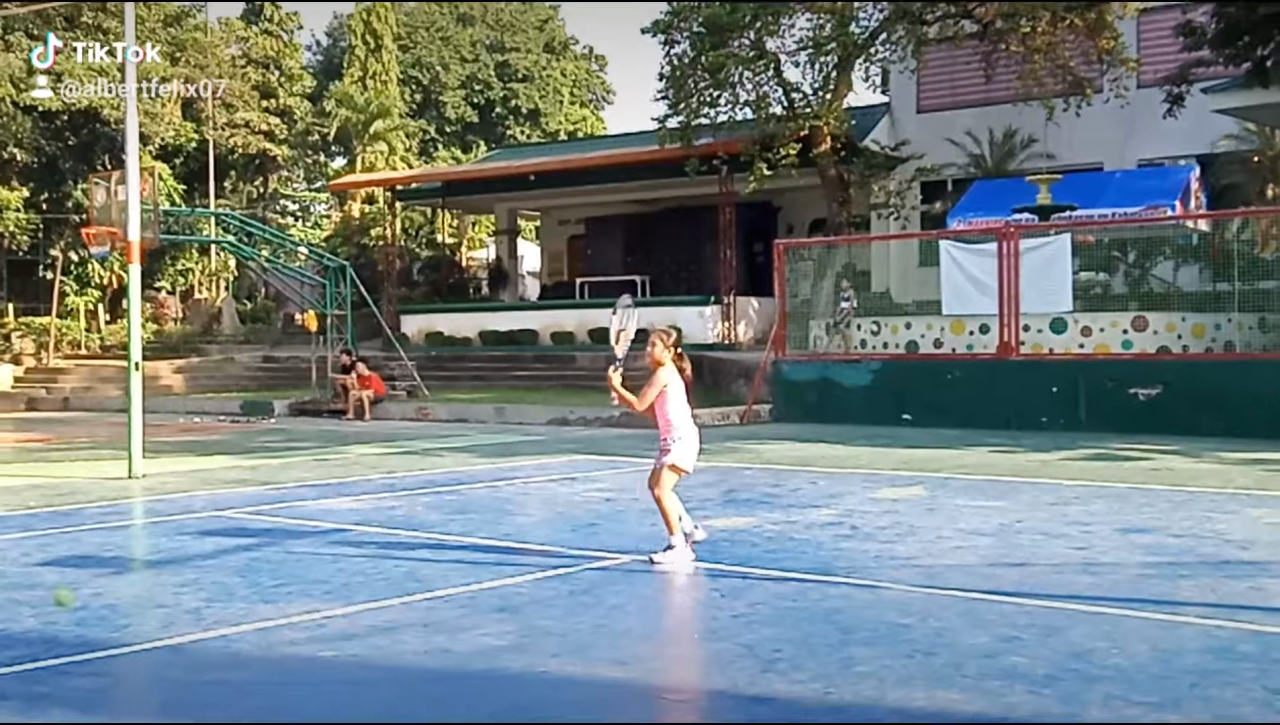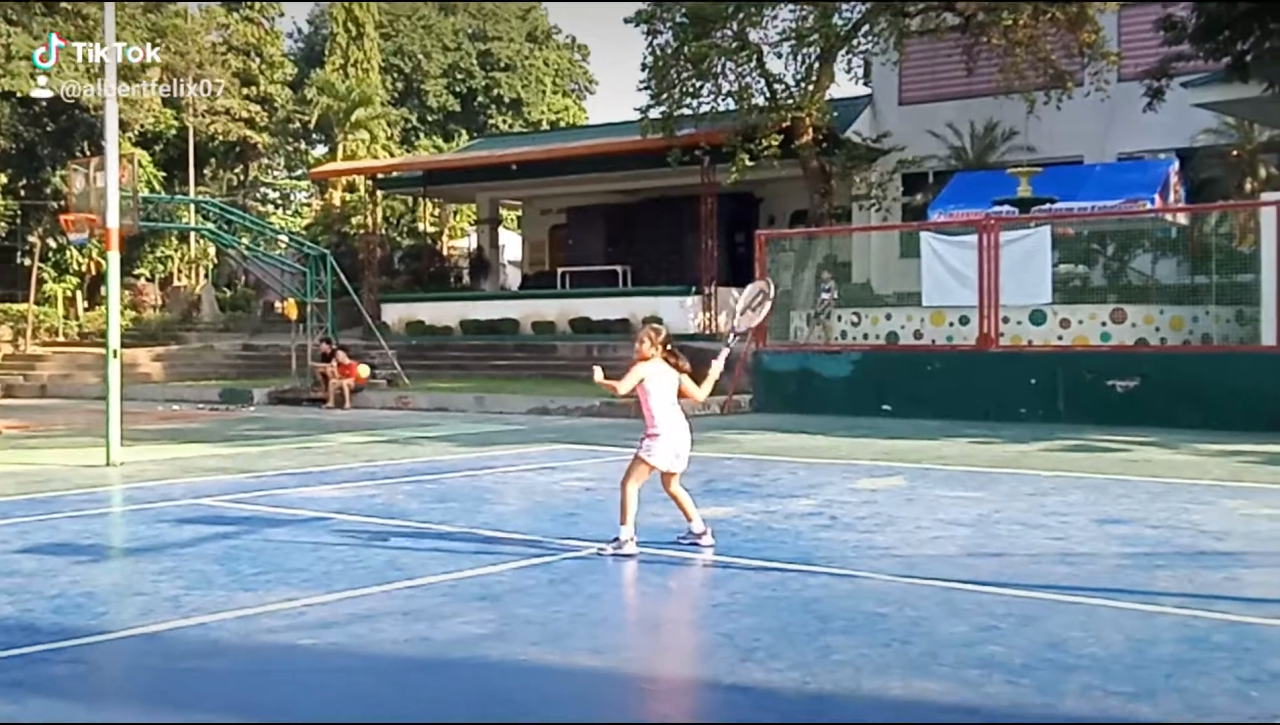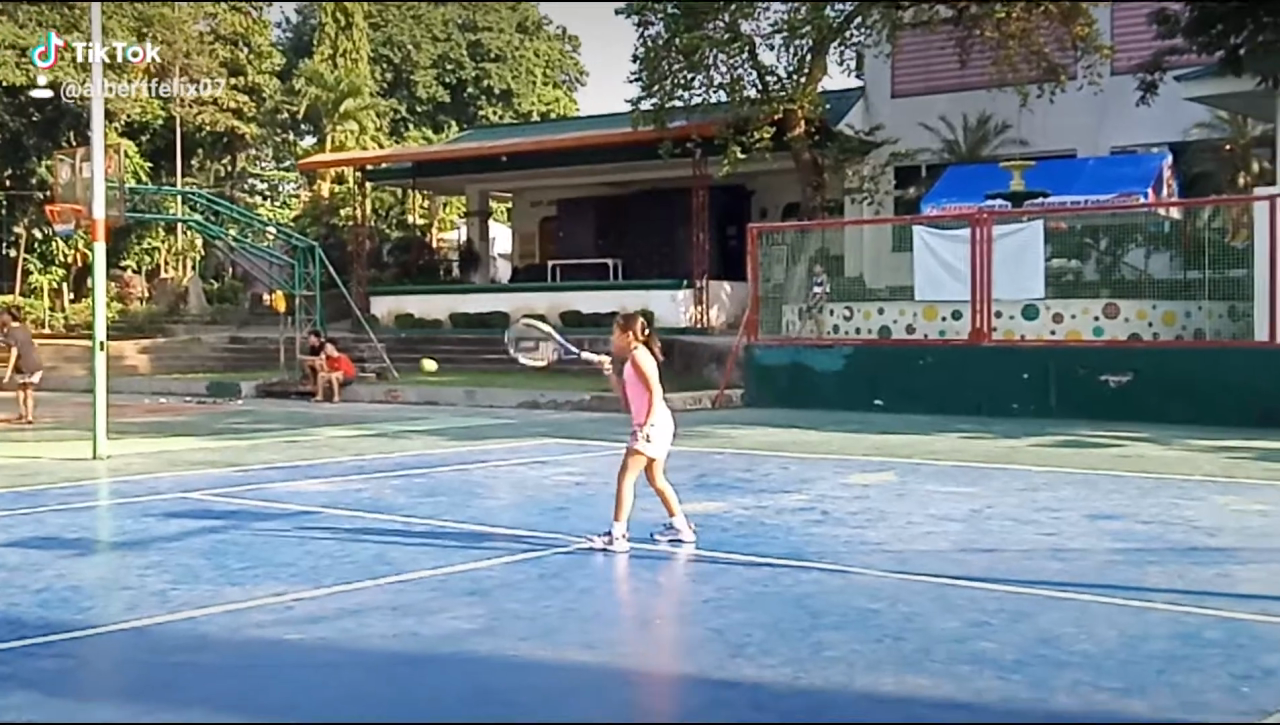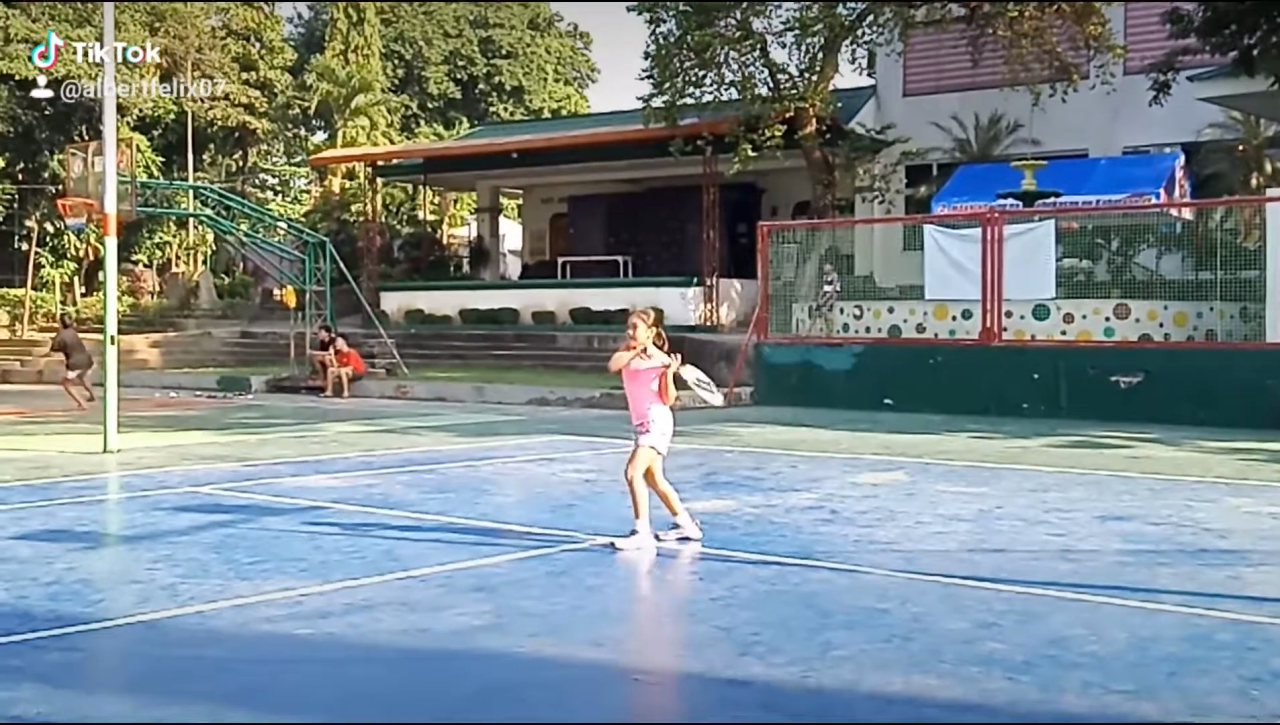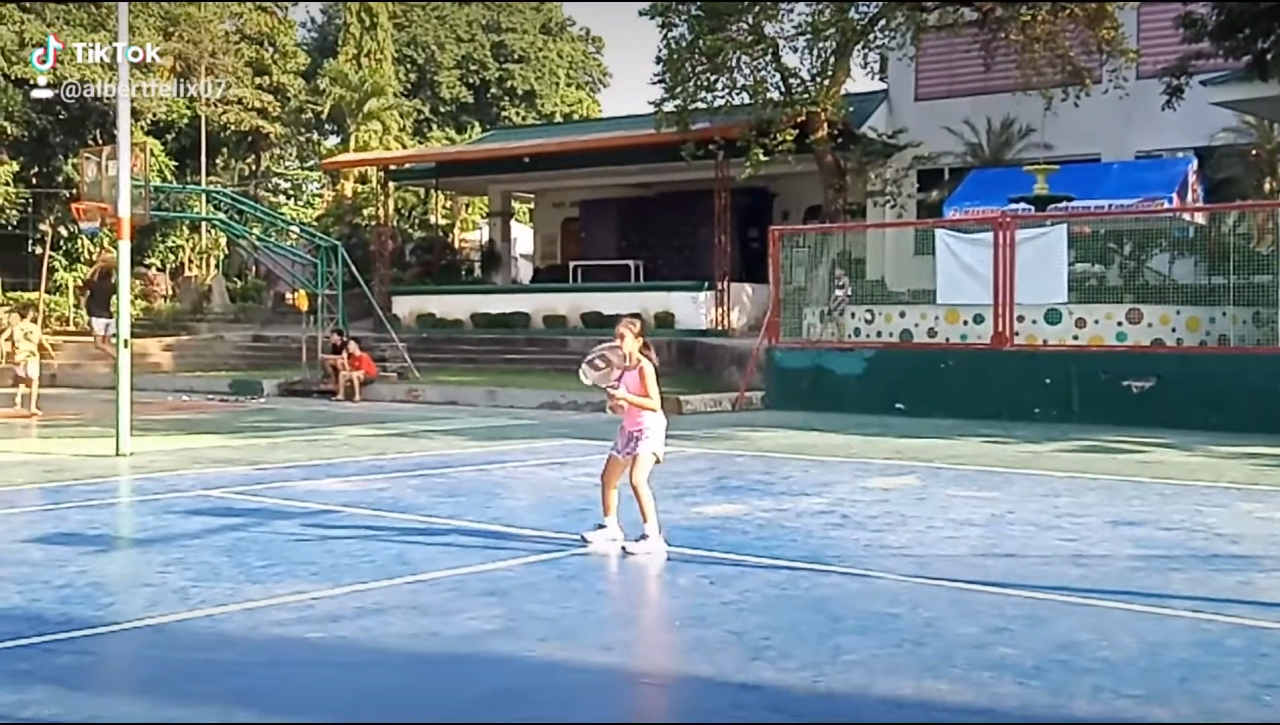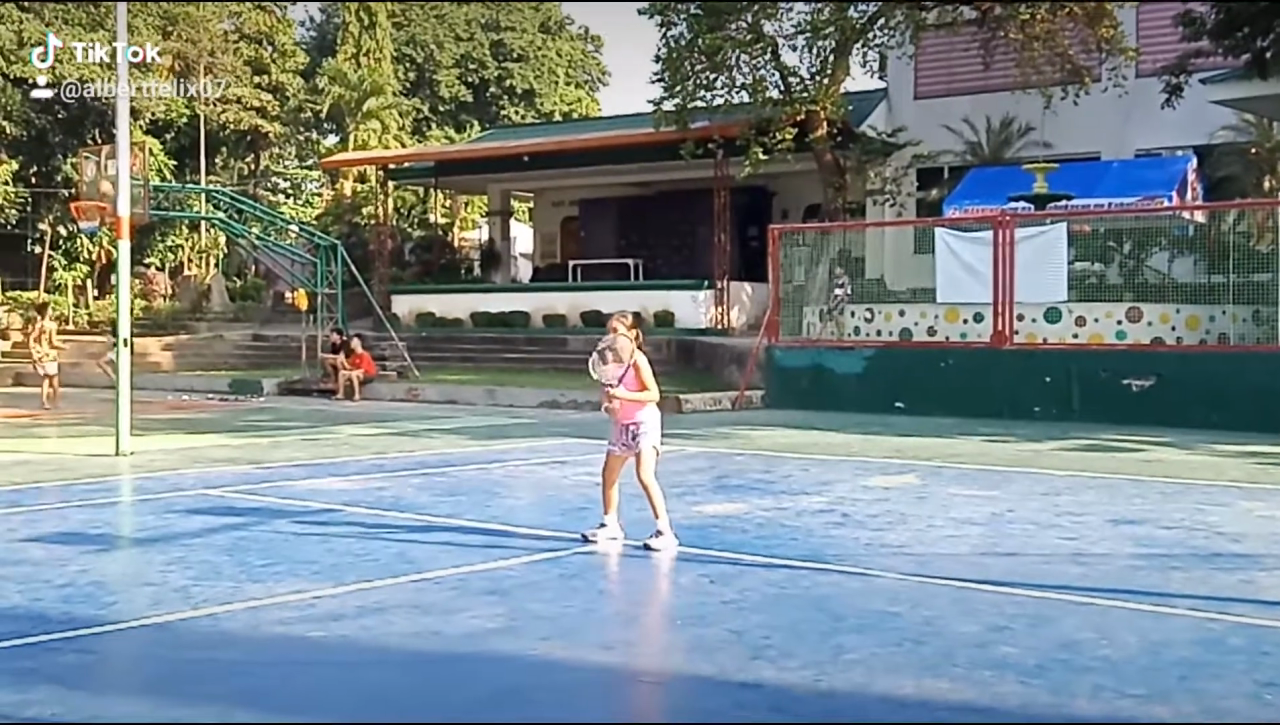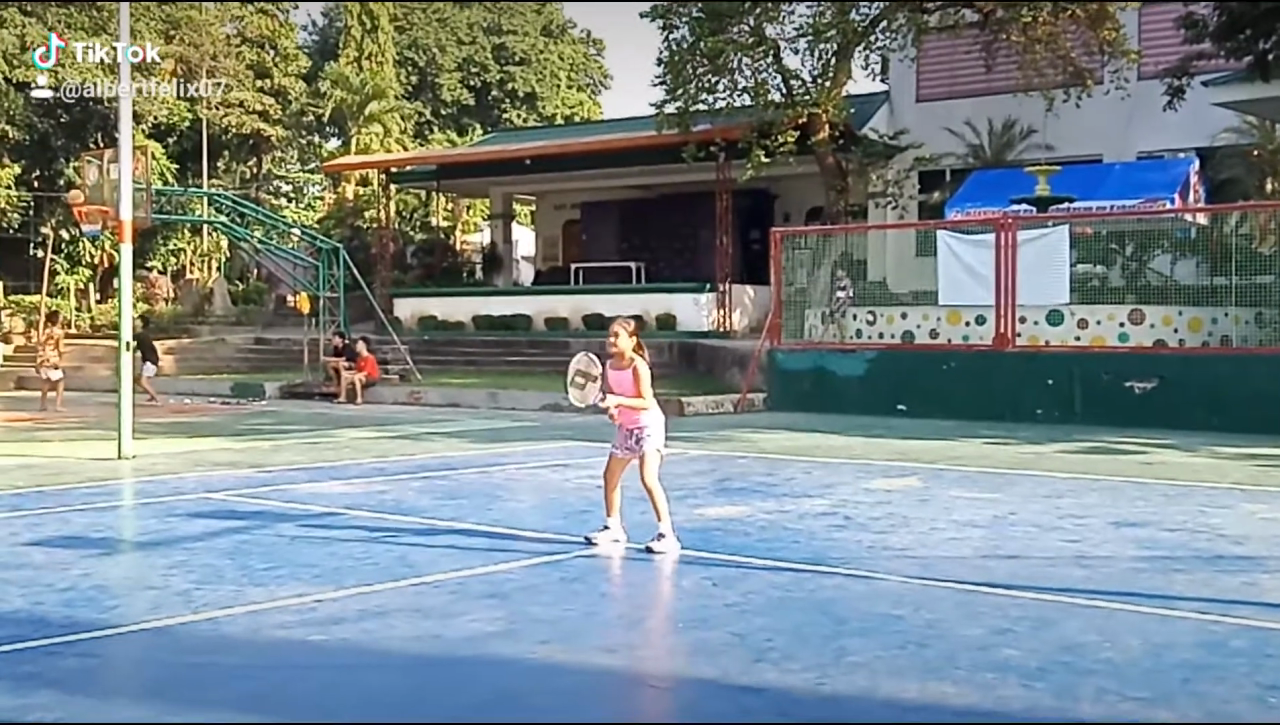
dt=0.4s
person 1, frame 1
left shoulder: (663, 373)
right shoulder: (667, 373)
left elbow: (639, 405)
right elbow: (651, 405)
left wrist: (615, 387)
right wrist: (622, 394)
left hip: (680, 439)
right hip: (674, 440)
left knee: (660, 491)
right knee: (656, 487)
left ankle: (680, 547)
right ankle: (690, 529)
person 1, frame 2
left shoulder: (641, 368)
right shoulder: (674, 370)
left elbow: (621, 389)
right elbow: (699, 396)
left wrist: (601, 380)
right wrist: (714, 372)
left hip: (661, 435)
right hip: (680, 433)
left knee: (629, 483)
right knee: (671, 485)
left ankle: (626, 539)
right ankle: (700, 530)
person 1, frame 3
left shoulder: (640, 356)
right shoulder: (630, 359)
left elbow: (655, 392)
right elbow: (623, 394)
left wrist: (647, 424)
right wrist: (610, 373)
left hip: (654, 425)
right hip: (649, 426)
left knee: (625, 477)
right knee: (656, 478)
left ankle: (617, 535)
right ankle: (681, 527)
person 1, frame 4
left shoulder: (663, 359)
right shoulder: (628, 350)
left elbow: (668, 400)
right elbow: (612, 366)
left wrist: (670, 374)
right wrist: (637, 353)
left hip: (656, 423)
right hip: (639, 424)
left knee: (632, 473)
right knee: (654, 480)
left ankle: (643, 532)
right ankle: (686, 524)
person 1, frame 5
left shoulder: (645, 367)
left elbow: (655, 404)
right elbow: (612, 395)
left wrist: (626, 397)
right wrist: (614, 401)
left hip: (649, 430)
right hip: (628, 430)
left knee: (637, 480)
right knee: (608, 478)
left ankle: (653, 537)
right ankle: (611, 526)
person 1, frame 6
left shoulder: (638, 360)
left elbow: (653, 394)
right elbow: (607, 390)
left wrist: (624, 394)
right wrist: (608, 404)
left hip: (644, 423)
right hip: (622, 424)
left knee: (645, 476)
right knee: (608, 474)
left ankle: (665, 531)
right ankle: (611, 525)
person 1, frame 7
left shoulder: (638, 366)
right shoulder: (609, 366)
left elbow: (646, 402)
left wrist: (618, 401)
right wrist: (613, 411)
left hip: (648, 426)
right hip: (626, 428)
left knee: (649, 479)
right knee: (610, 476)
left ankle: (667, 535)
right ankle: (614, 527)
